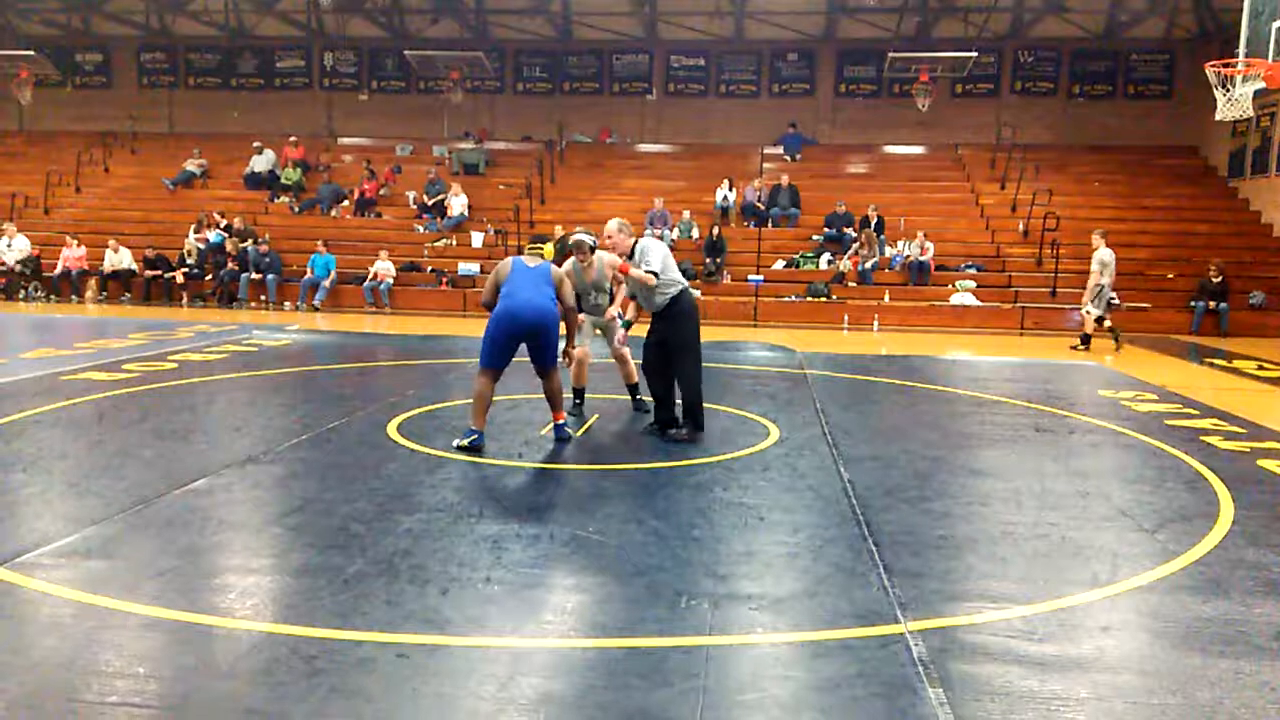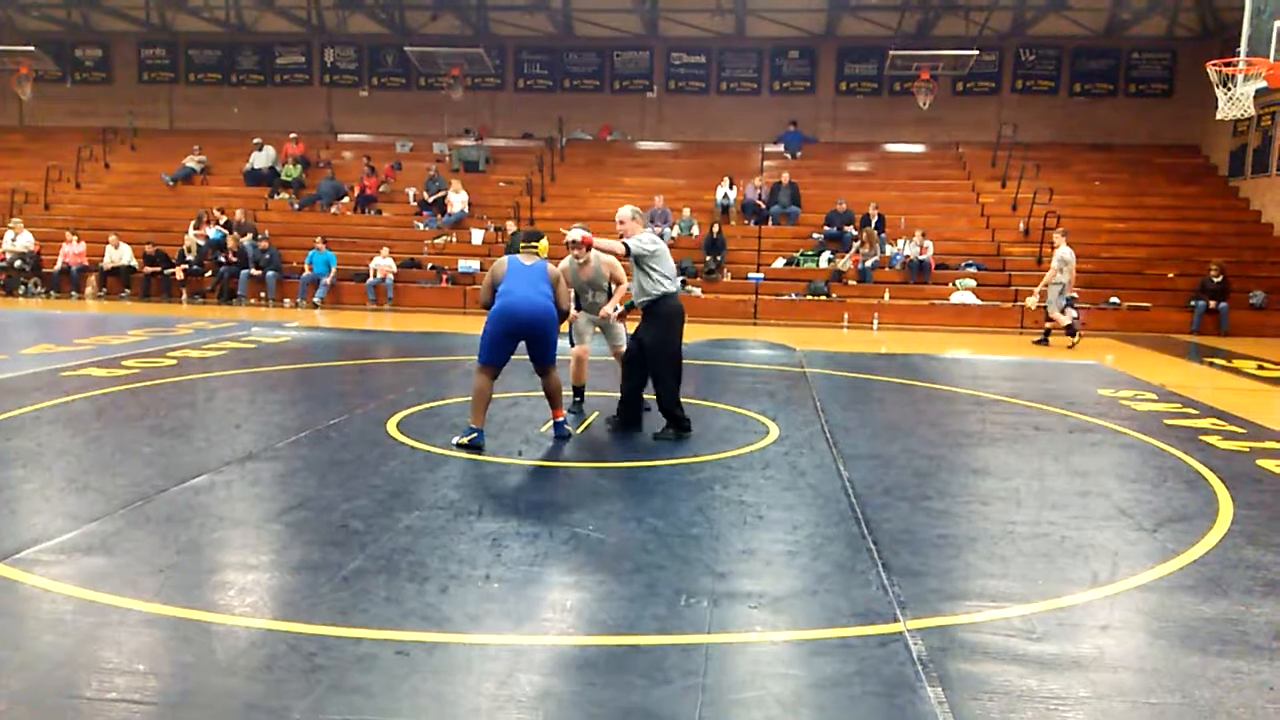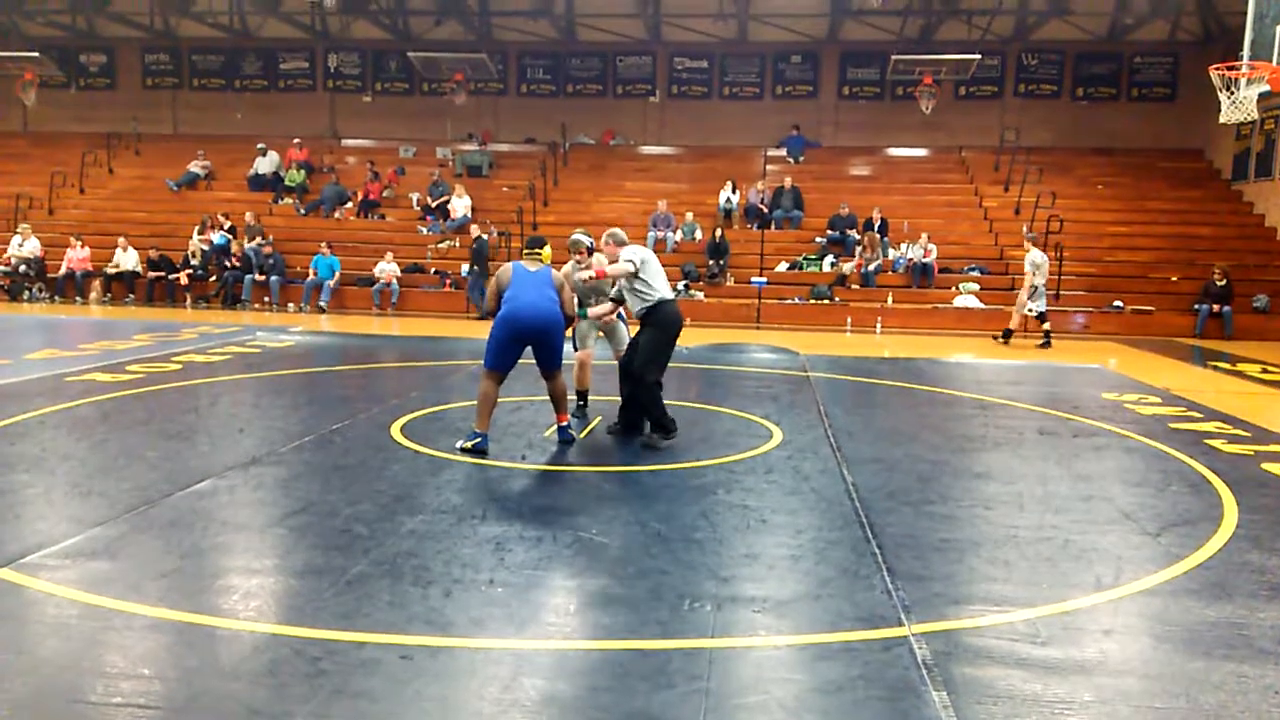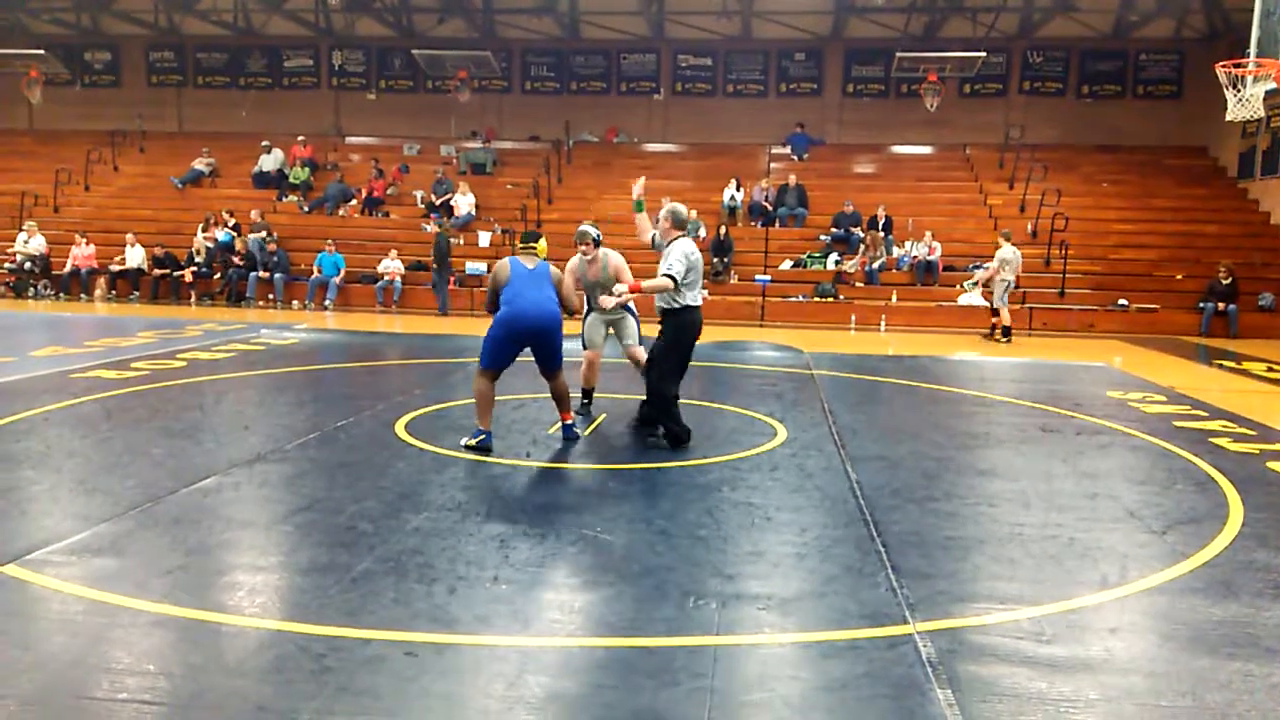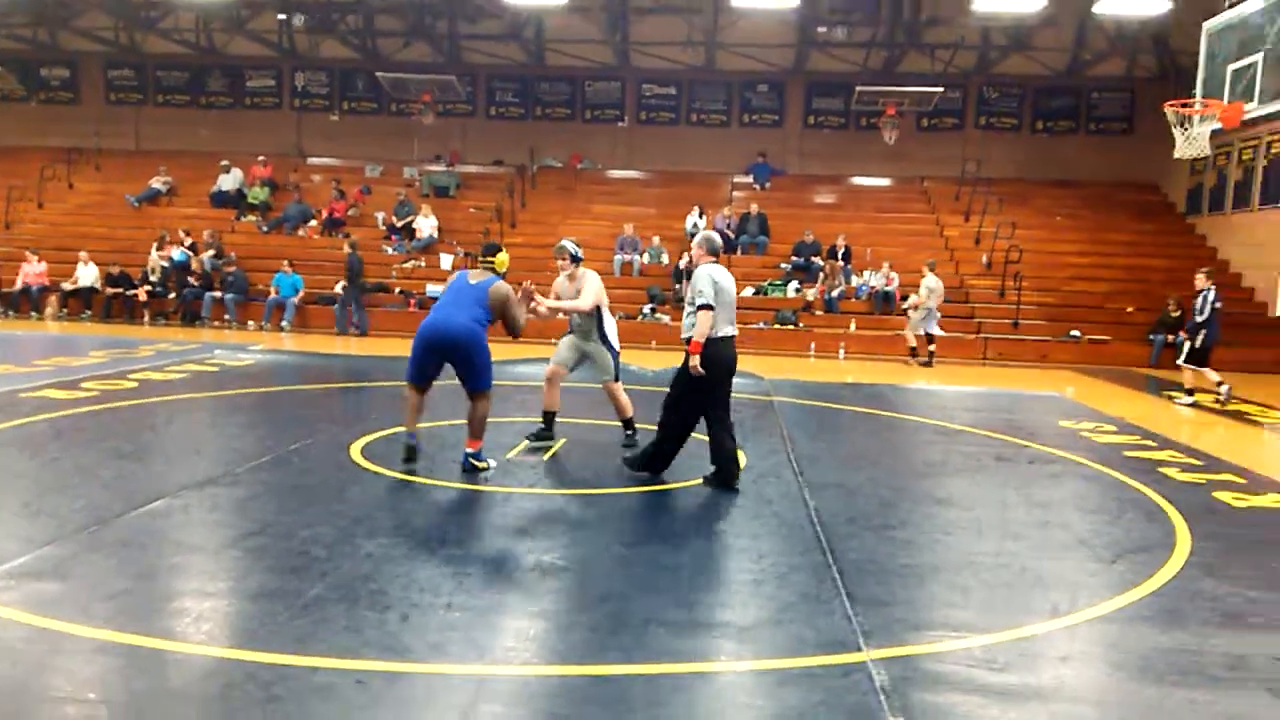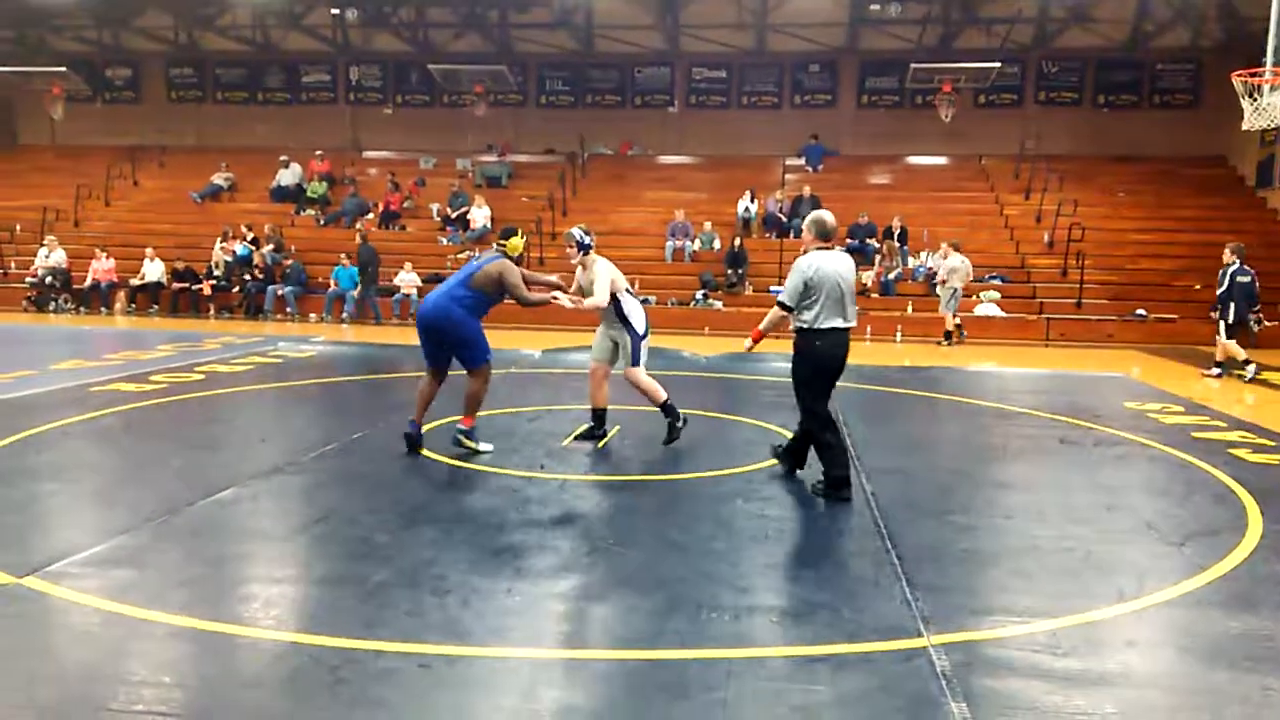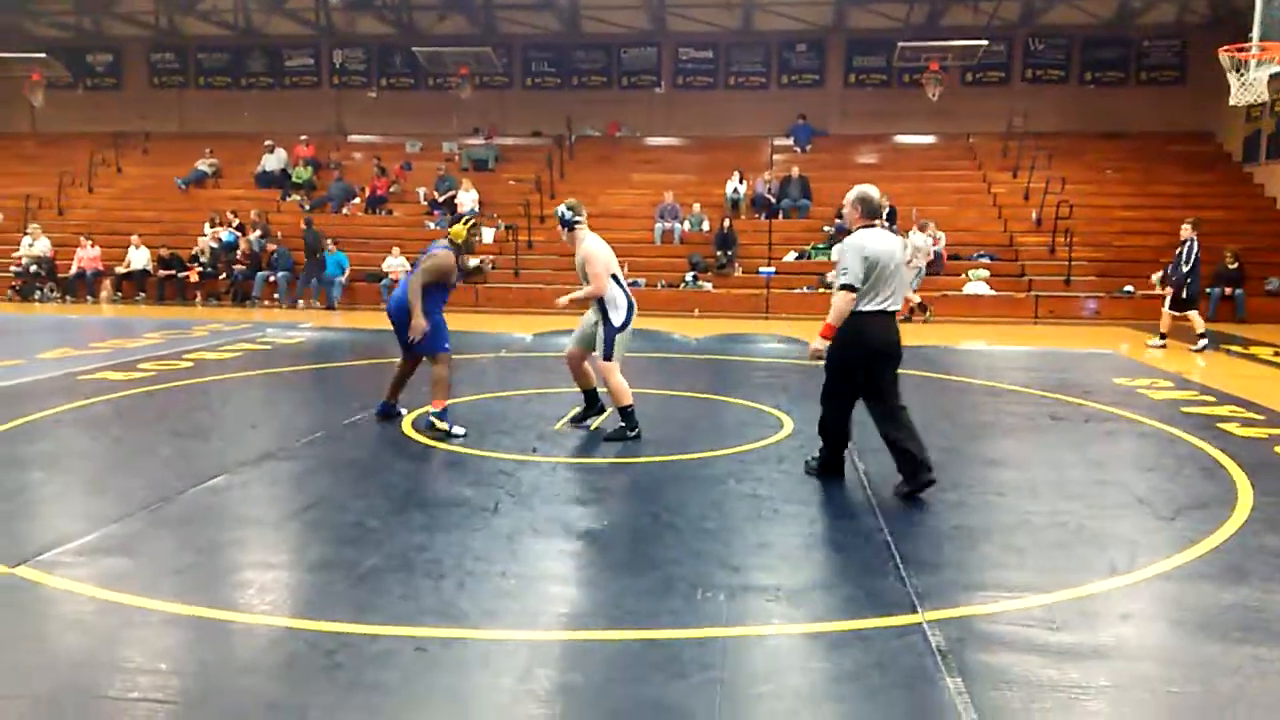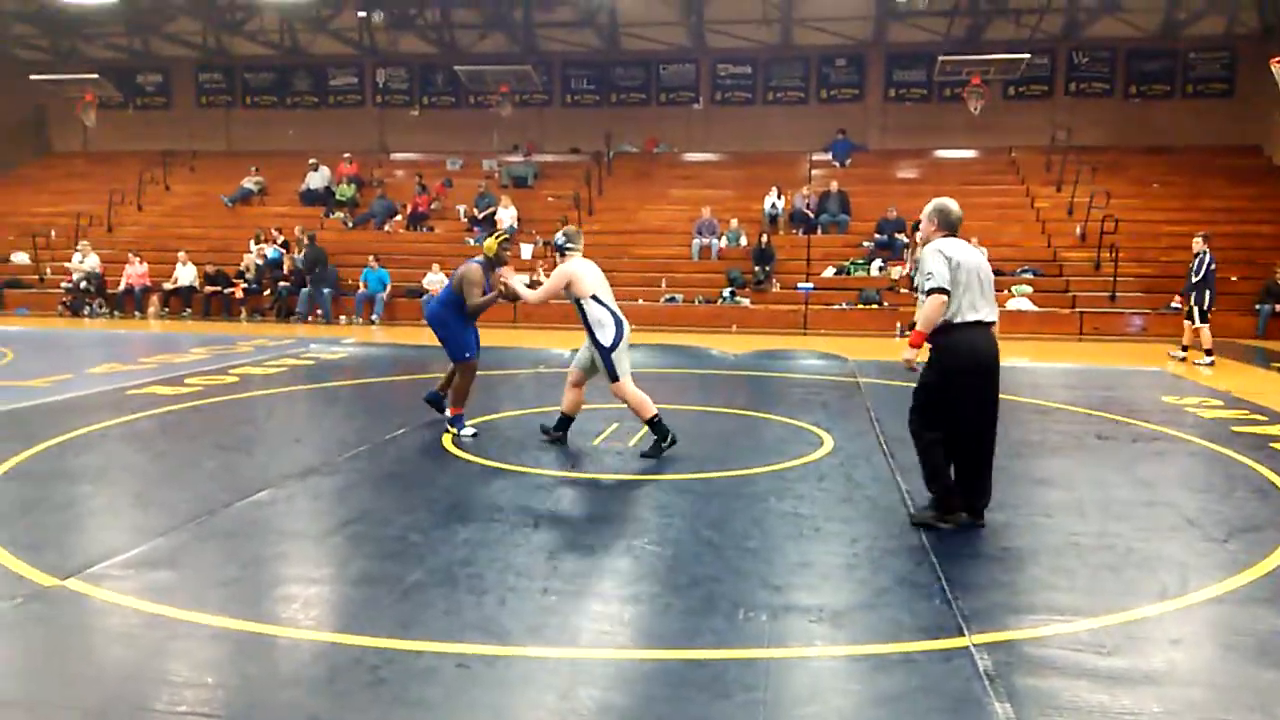
dt=0.5s
person 1, frame 1
left shoulder: (649, 247)
right shoulder: (625, 264)
left elbow: (650, 280)
right elbow: (636, 300)
left wrist: (624, 269)
right wrist: (625, 325)
left hip: (680, 310)
right hip: (660, 316)
left knee: (685, 369)
right knee: (653, 367)
left ankle: (692, 425)
right ankle: (665, 421)
person 1, frame 2
left shoulder: (648, 240)
right shoulder: (639, 247)
left elbow: (618, 250)
left wrist: (585, 239)
right wrist: (627, 306)
left hip: (664, 312)
right hip: (654, 313)
left knee: (663, 370)
right knee: (632, 362)
left ankle: (679, 425)
right ankle: (628, 417)
person 1, frame 3
left shoulder: (633, 252)
right shoulder: (622, 276)
left elbow: (627, 267)
right elbow: (610, 306)
left wrist: (596, 273)
right wrist: (580, 314)
left hip: (663, 318)
right hip: (652, 320)
left knee: (644, 372)
right knee: (628, 366)
left ankle: (663, 428)
right ankle: (630, 422)
person 1, frame 4
left shoulder: (680, 249)
right shoulder: (677, 244)
left elbow: (667, 283)
right elbow: (646, 235)
left wrist: (630, 288)
right wrist: (638, 203)
left hip: (680, 319)
right hip: (682, 318)
left knee: (660, 378)
right knee: (656, 370)
left ankle: (676, 435)
right ankle: (648, 420)
person 1, frame 5
left shoulder: (705, 273)
right shoulder: (725, 275)
left elbow: (705, 313)
left wrist: (695, 350)
right wrist: (687, 273)
left hip: (706, 352)
right hip: (726, 351)
left knee: (677, 410)
right knee: (718, 415)
left ankle: (652, 461)
right ankle: (727, 473)
person 1, frame 6
left shoulder: (805, 264)
right shoulder: (847, 261)
left elbow: (783, 309)
left wrist: (755, 336)
left hip: (814, 343)
right hip: (840, 341)
left knee: (816, 412)
right knee: (816, 406)
left ankle: (837, 480)
right ankle: (794, 454)
person 1, frame 7
left shoulder: (855, 243)
right shoulder: (894, 241)
left elbow: (848, 294)
left wrist: (825, 334)
left hip: (858, 329)
right hip: (888, 328)
left knee: (837, 399)
right knee: (887, 403)
left ankle: (830, 464)
right ankle: (916, 470)
person 1, frame 8
left shoulder: (935, 250)
right shoulder: (976, 254)
left elbow: (938, 298)
right elbow: (990, 307)
left wrist: (915, 340)
left hip: (953, 345)
right hip: (983, 344)
left knee: (927, 422)
right knee: (978, 430)
left ankle: (946, 504)
right ankle: (971, 506)
person 2, frame 1
left shoulder: (506, 264)
right shoulder: (555, 271)
left elbow: (486, 300)
right elbow: (570, 306)
right wrist: (569, 344)
left hip: (508, 316)
right hip: (544, 318)
left knee: (487, 375)
right knee: (548, 373)
left ankle: (475, 434)
right ankle: (560, 426)
person 2, frame 2
left shoulder: (501, 263)
right shoulder: (551, 270)
left elbow: (485, 301)
right elbow: (564, 308)
right wrist: (554, 326)
left hip: (506, 314)
right hip: (543, 316)
left knee: (485, 373)
right knee: (547, 371)
left ankle: (475, 433)
right ankle: (560, 424)
person 2, frame 3
left shoulder: (506, 270)
right shoulder: (555, 276)
left elbow: (489, 308)
right elbow: (569, 314)
right wrist: (557, 331)
left hip: (512, 320)
right hip: (549, 321)
left knee: (491, 378)
right knee: (553, 375)
left ankle: (479, 437)
right ankle: (564, 428)
person 2, frame 4
left shoulder: (503, 266)
right shoulder: (552, 271)
left elbow: (491, 305)
right elbow: (571, 307)
right wrist: (554, 299)
left hip: (510, 322)
right hip: (547, 321)
left knee: (485, 375)
right knee: (554, 376)
left ankle: (482, 434)
right ankle: (568, 426)
person 2, frame 5
left shoulder: (456, 277)
right shoulder: (504, 289)
right elbow: (516, 331)
right wrist: (523, 304)
left hip: (430, 331)
right hip: (469, 337)
left knee: (416, 387)
right knee: (480, 396)
left ankle: (410, 437)
right ankle: (473, 455)
person 2, frame 6
left shoulder: (488, 255)
right shoulder: (505, 267)
left elbow: (520, 275)
right elbow: (523, 297)
left wrist: (549, 281)
right wrist: (549, 298)
left hip: (428, 311)
right hip: (453, 316)
left knee: (435, 374)
right knee: (480, 372)
left ankle: (414, 427)
right ankle: (466, 432)
person 2, frame 7
left shoulder: (451, 251)
right shoulder: (445, 258)
left elbow: (464, 272)
right elbow: (415, 281)
left wrist: (481, 265)
right wrist: (417, 316)
left hip: (399, 304)
right hip: (418, 310)
left knee: (412, 358)
right knee: (442, 359)
left ankle: (388, 406)
right ankle: (438, 415)
person 2, frame 8
left shoulder: (497, 269)
right shoulder: (475, 271)
right elbow: (473, 307)
right wrist: (498, 293)
left hip: (458, 317)
right hip: (447, 316)
left knee: (465, 362)
right knee: (467, 366)
left ankle: (438, 394)
right ankle: (455, 420)
person 3, frame 1
left shoulder: (609, 261)
right shoulder: (567, 269)
left elbow: (622, 283)
left wrist: (615, 307)
left hip: (609, 313)
right hip: (584, 315)
left knee: (623, 354)
right knee: (580, 356)
left ankle: (636, 397)
right ankle: (578, 401)
person 3, frame 2
left shoulder: (607, 260)
right shoulder: (565, 266)
left elbow: (623, 283)
left wrist: (611, 306)
right wrist: (568, 310)
left hip: (608, 311)
right hip: (582, 313)
left knee: (622, 353)
right knee: (579, 354)
right ankle: (577, 398)
person 3, frame 3
left shoulder: (608, 265)
right shoulder: (567, 272)
left hip: (612, 315)
right hip: (585, 318)
left knee: (625, 357)
right knee: (582, 358)
right ankle: (581, 403)
person 3, frame 4
left shoulder: (614, 259)
right shoulder: (574, 264)
right elbow: (567, 295)
left wrist: (614, 299)
left hip: (622, 312)
right hip: (595, 313)
left knee: (636, 354)
right knee: (590, 357)
right ankle: (586, 400)
person 3, frame 5
left shoulder: (591, 278)
right shoulder: (559, 282)
left elbow: (584, 305)
right elbow: (545, 312)
left wrist: (551, 304)
right wrist: (538, 307)
left hip: (602, 339)
right hip: (575, 337)
left knee: (613, 388)
right knee: (551, 374)
left ankle: (630, 430)
right ankle: (547, 428)
person 3, frame 6
left shoulder: (601, 267)
right shoulder: (580, 271)
left elbow: (600, 301)
right elbow: (575, 297)
left wrist: (572, 305)
left hip: (631, 323)
right hip: (609, 325)
left knee: (634, 374)
right knee: (596, 372)
left ankle: (675, 417)
right ankle: (597, 426)
person 3, frame 7
left shoulder: (590, 248)
right shoulder: (583, 246)
left elbow: (598, 289)
left wrist: (572, 296)
right wrist: (571, 297)
left hip: (616, 312)
right hip: (599, 311)
left knee: (608, 369)
right knee: (573, 356)
left ankle: (631, 426)
right ankle: (593, 405)
person 3, frame 8
left shoulder: (566, 269)
right shoulder: (588, 266)
left elbow: (536, 299)
left wrist: (513, 283)
right wrist: (553, 283)
left hip: (609, 332)
right hip: (606, 331)
left knee: (623, 388)
right knee: (575, 380)
left ankle: (664, 436)
right ankle: (559, 430)
